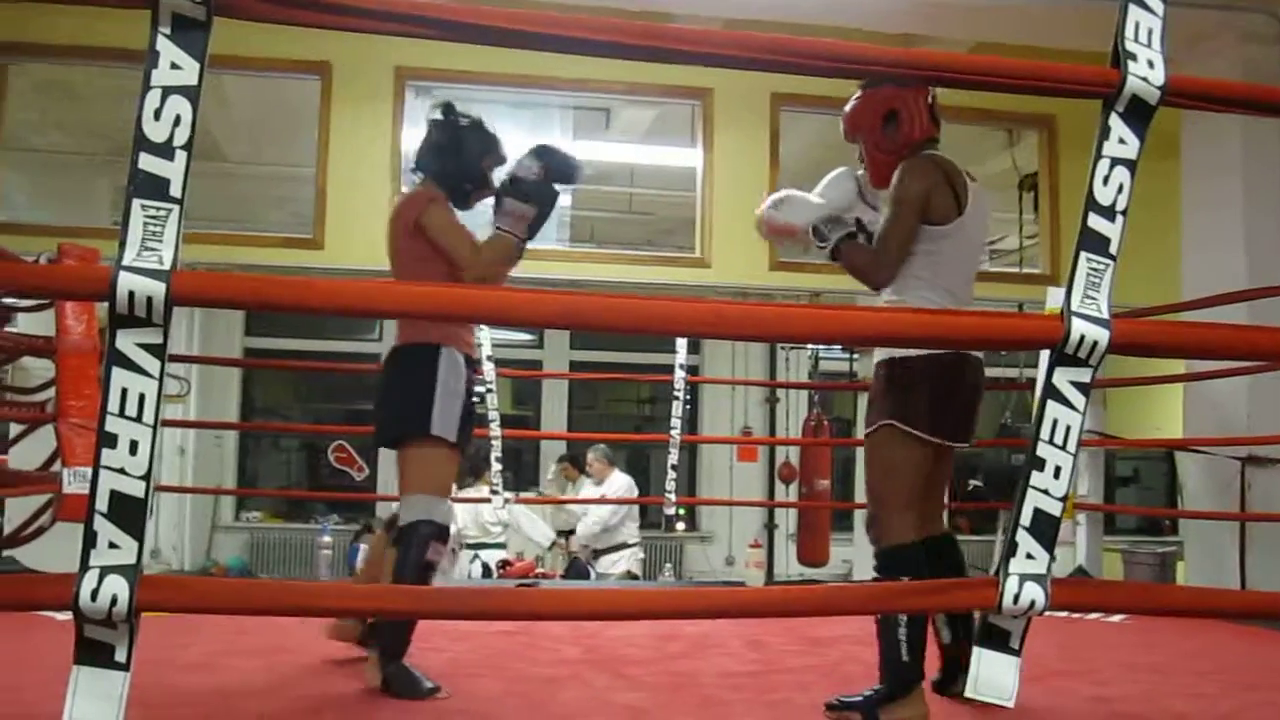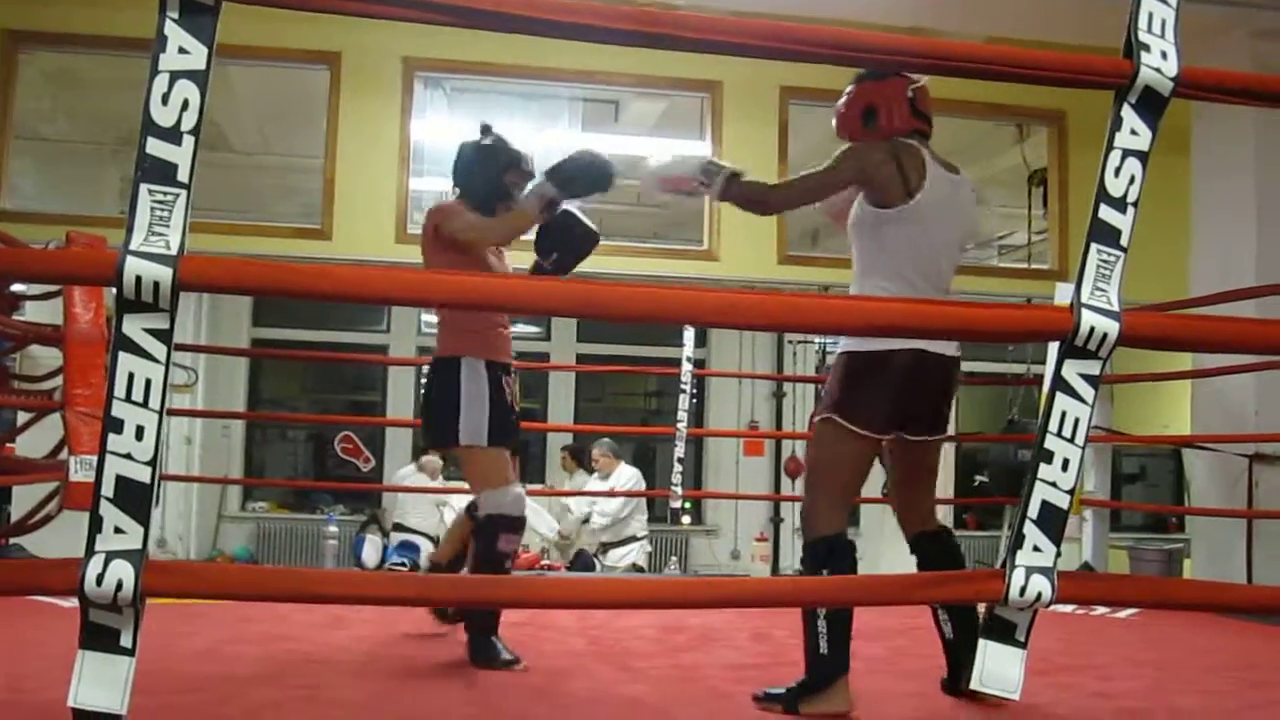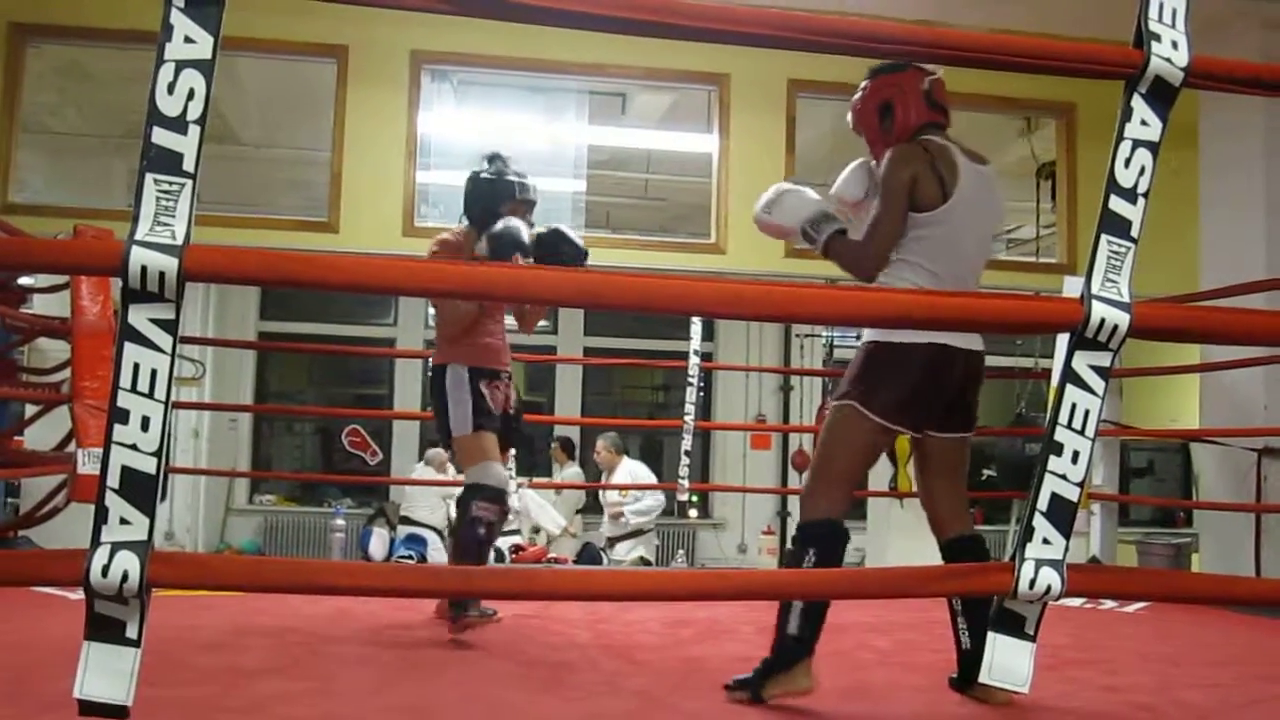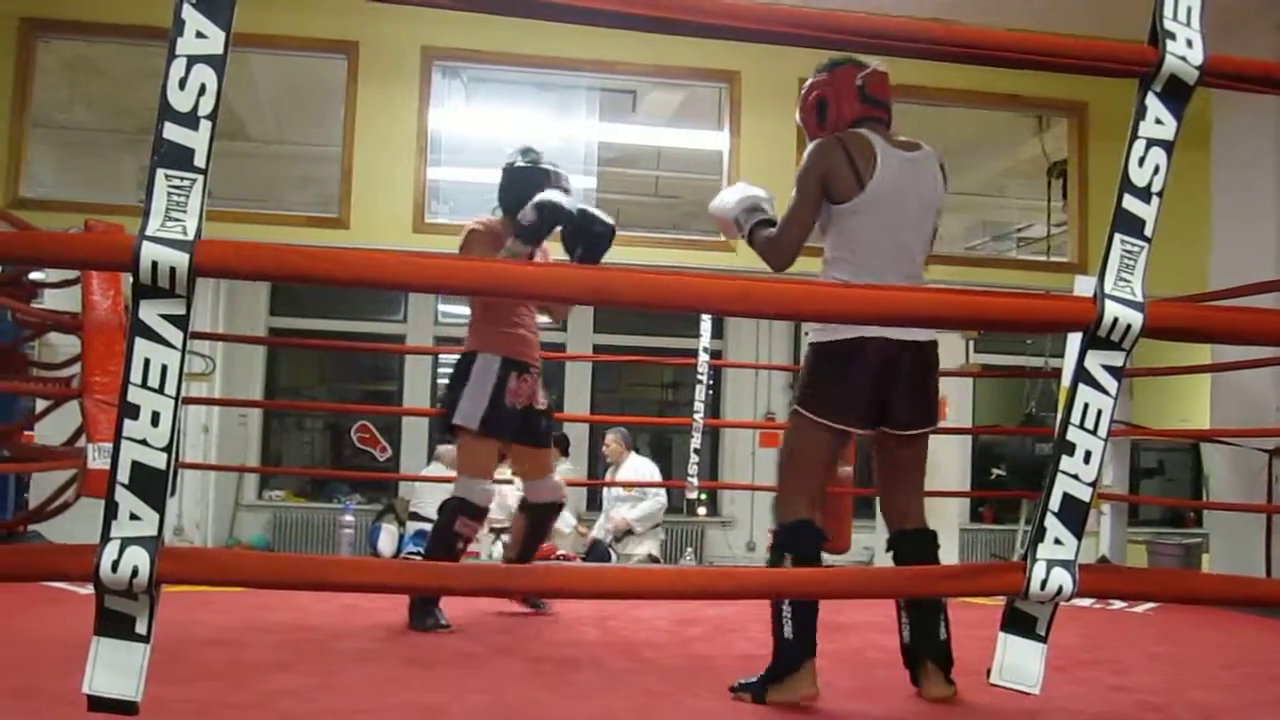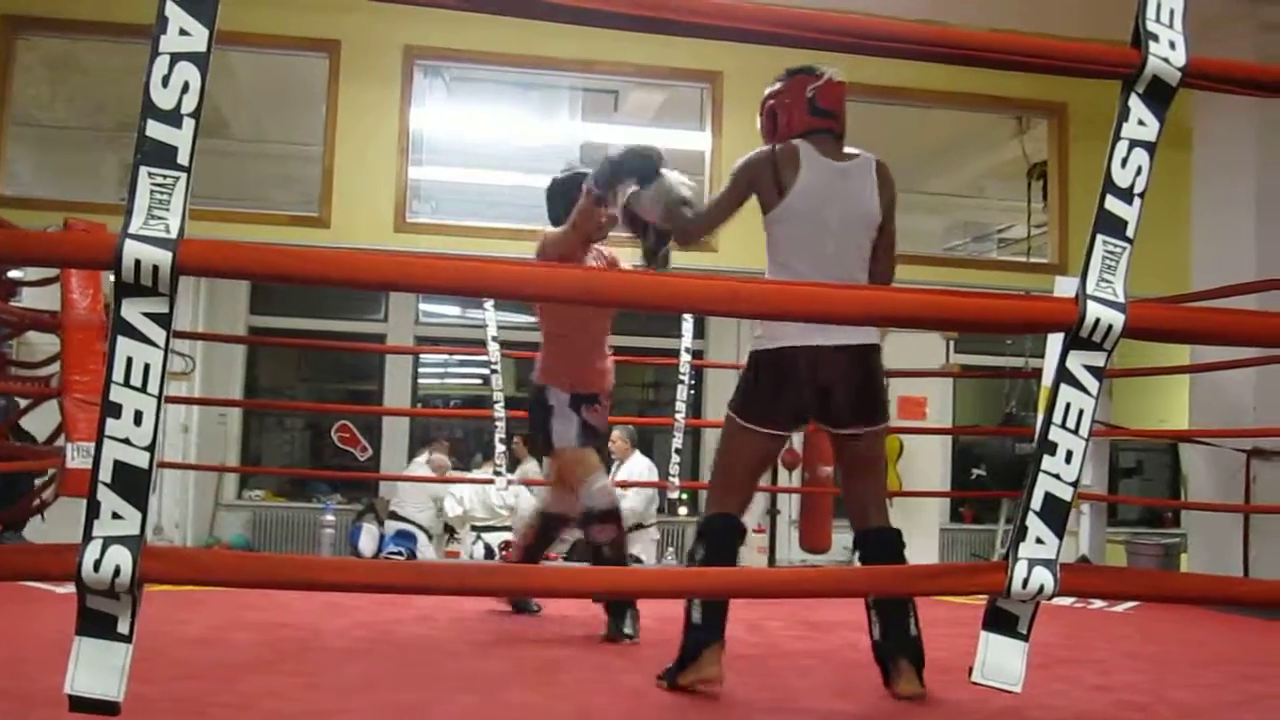
dt=0.5s
person 1, frame 1
left shoulder: (921, 171)
right shoulder: (964, 186)
left elbow: (877, 272)
left wrist: (820, 224)
right wrist: (865, 219)
left hip: (918, 363)
right hip: (959, 363)
left knee: (892, 527)
right knee: (923, 522)
person 1, frame 2
left shoulder: (883, 157)
right shoulder: (962, 187)
left elbow: (772, 199)
left wrist: (703, 174)
left hip: (878, 354)
right hip: (935, 358)
left knee: (824, 514)
right knee: (918, 514)
right ankle: (968, 663)
person 1, frame 3
left shoulder: (910, 158)
right shoulder: (984, 173)
left elbow: (866, 264)
left wrist: (813, 221)
left hip: (902, 348)
right hip: (960, 355)
left knee: (823, 498)
right knee: (951, 515)
left ankle: (790, 662)
right ankle: (982, 666)
person 1, frame 4
left shoulder: (832, 153)
right shoulder: (930, 162)
left elbow: (782, 256)
left wrist: (747, 213)
left hip: (847, 342)
right hip: (914, 345)
left knee: (797, 502)
right knee: (907, 510)
left ankle: (794, 667)
right ankle: (931, 664)
person 1, frame 5
left shoulder: (768, 163)
right shoulder: (877, 174)
left elbow: (698, 227)
right elbow: (881, 279)
left wrist: (650, 209)
left hip: (784, 355)
right hip: (856, 356)
left knee: (724, 501)
right knee: (869, 513)
left ankle: (702, 648)
right ankle: (903, 662)
person 2, frame 1
left shoulder: (426, 209)
right shoulder: (426, 201)
left elbow: (477, 281)
right elbow: (483, 268)
left wrist: (522, 214)
right wrist: (523, 201)
left hip: (422, 365)
right hip: (433, 364)
left knee: (417, 509)
right knee: (427, 514)
left ankle: (367, 619)
right ankle: (388, 655)
person 2, frame 2
left shoulder: (486, 242)
right shoulder: (446, 217)
left elbow: (507, 306)
right elbow: (500, 232)
left wrist: (554, 262)
right wrist: (555, 186)
left hip: (489, 374)
right hip: (467, 373)
left knee: (492, 501)
right knee: (505, 506)
right ankle: (483, 635)
person 2, frame 3
left shoulder: (509, 252)
right shoulder: (449, 249)
left elbow: (529, 320)
right elbow: (453, 321)
left wrist: (554, 273)
right wrist: (486, 263)
left hip: (498, 380)
right hip: (459, 377)
left knee: (488, 492)
right knee: (489, 484)
left ankle: (461, 594)
right ankle: (461, 597)
person 2, frame 4
left shoulder: (537, 245)
right shoulder: (484, 233)
left elbow: (558, 310)
right elbow: (485, 296)
left wrist: (583, 259)
right wrist: (521, 241)
left hip: (526, 375)
right hip: (489, 369)
left knee: (547, 494)
right knee: (474, 492)
right ankle: (424, 597)
person 2, frame 5
left shoulder: (604, 258)
right shoulder: (555, 248)
right elbow: (573, 231)
right wrist: (602, 186)
left hip: (594, 395)
right hip: (560, 395)
left knee: (563, 501)
right knee: (600, 498)
right ankle: (620, 607)
